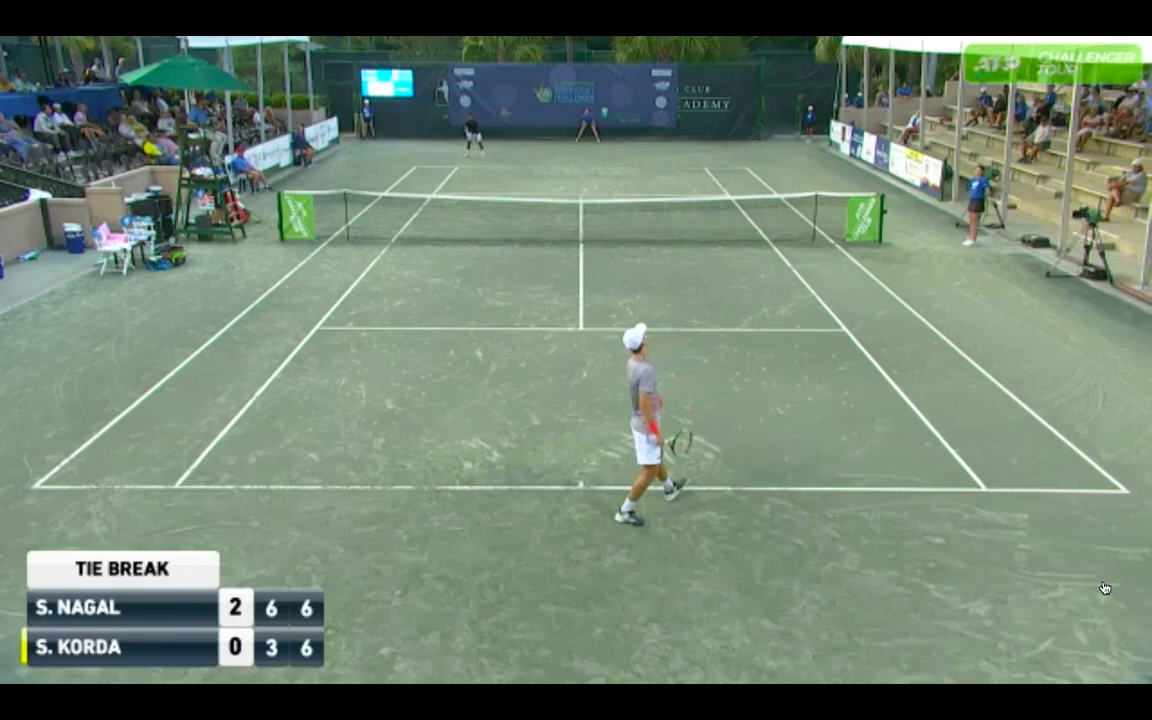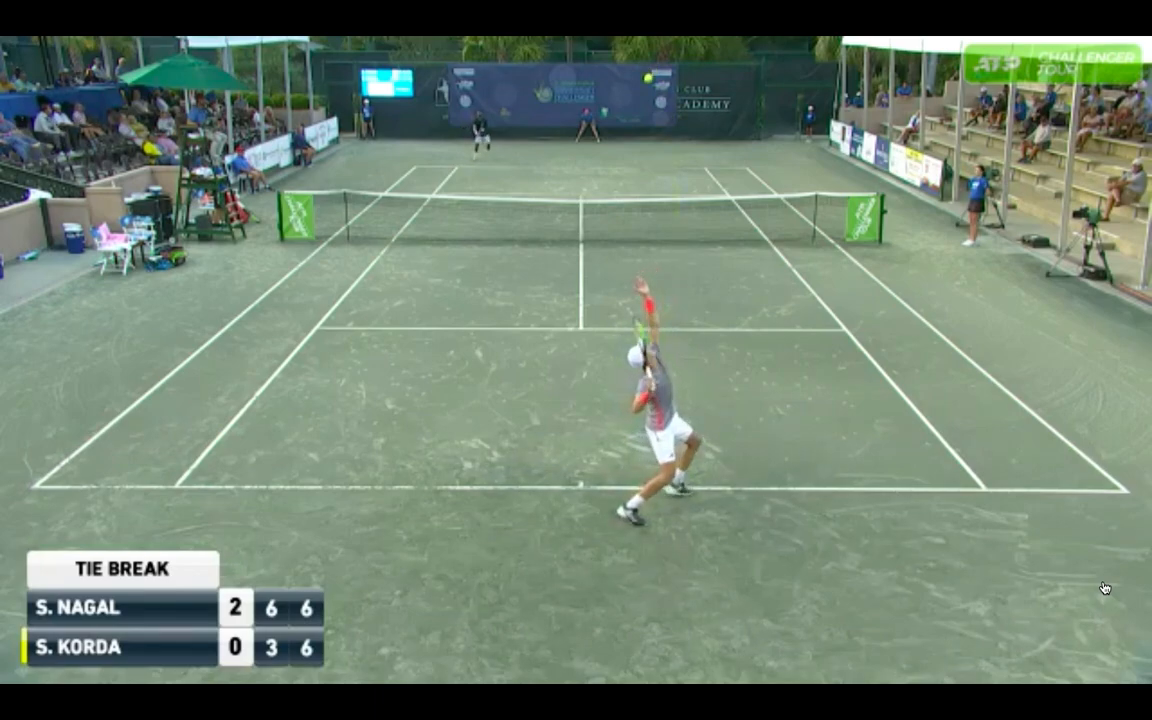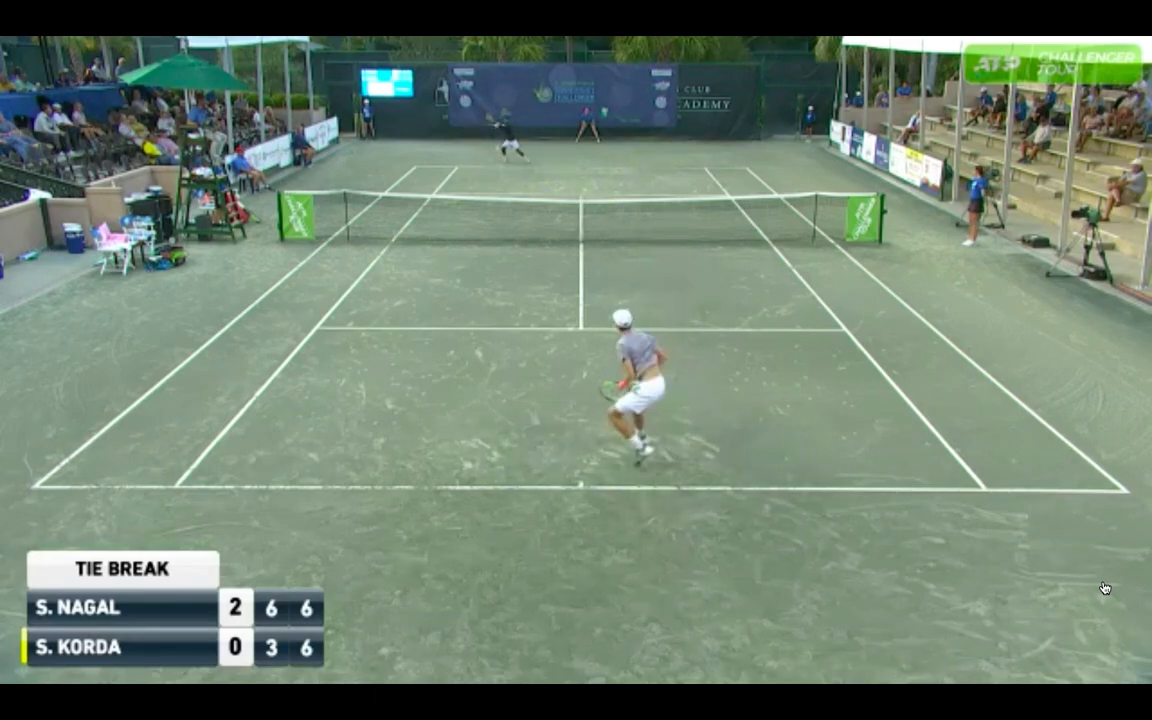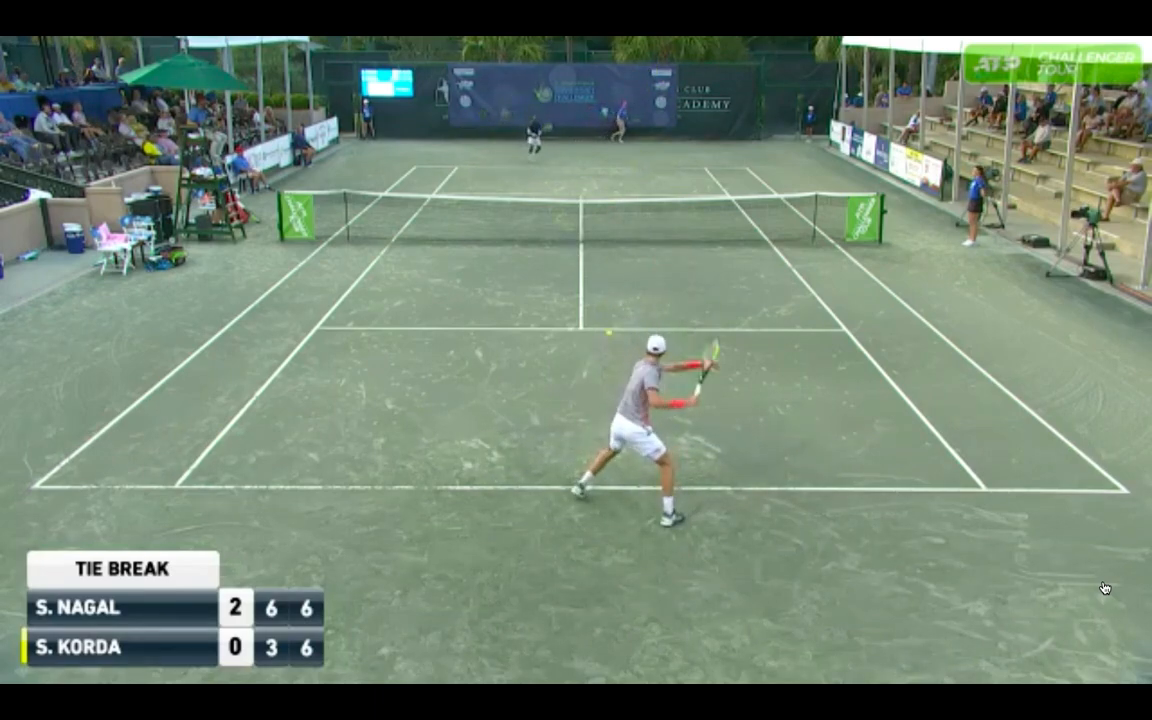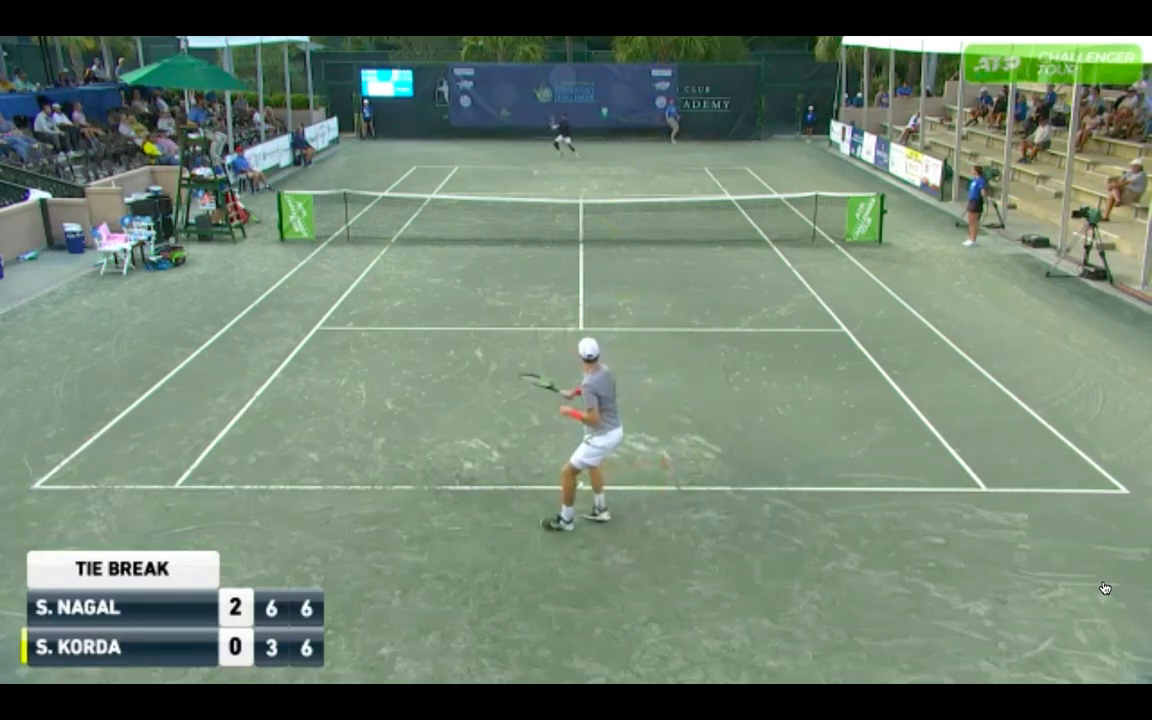
dt=1s
person 1, frame 1
left shoulder: (633, 363)
right shoulder: (644, 370)
right elbow: (644, 406)
left wrist: (658, 399)
right wrist: (657, 433)
left hip: (643, 422)
right hip: (646, 427)
left knee: (657, 457)
right knee: (649, 473)
left ankle: (670, 488)
right ankle: (625, 512)
person 1, frame 2
left shoulder: (653, 355)
right shoulder: (647, 382)
left elbow: (654, 324)
right elbow: (635, 409)
left wrist: (646, 297)
right wrist: (647, 394)
left hip: (672, 419)
right hip: (660, 429)
left knee: (695, 442)
right knee: (664, 475)
left ankle: (677, 484)
right ankle: (629, 508)
person 1, frame 3
left shoulder: (622, 344)
right shoulder: (645, 336)
left elbow: (630, 374)
right elbow: (663, 357)
left wrist: (623, 384)
left hip: (648, 389)
right hip: (660, 384)
left knee: (614, 415)
right knee: (633, 405)
left ankle: (641, 448)
right ankle: (641, 438)
person 1, frame 4
left shoulder: (642, 363)
right shoulder: (651, 371)
left elbow: (672, 367)
right elbow: (655, 401)
left wrist: (700, 364)
right wrist: (684, 402)
left hip: (619, 422)
right hip: (635, 428)
left knee: (610, 451)
right knee: (667, 463)
left ankle: (582, 484)
right ankle: (668, 514)
person 1, frame 5
left shoulder: (589, 384)
right shoulder: (605, 370)
left elbow: (593, 419)
left wrist: (570, 411)
right wrist: (576, 392)
left hip: (602, 437)
right hip: (616, 430)
left knee: (568, 473)
right knee: (590, 463)
left ankle: (566, 520)
right ankle: (601, 509)
